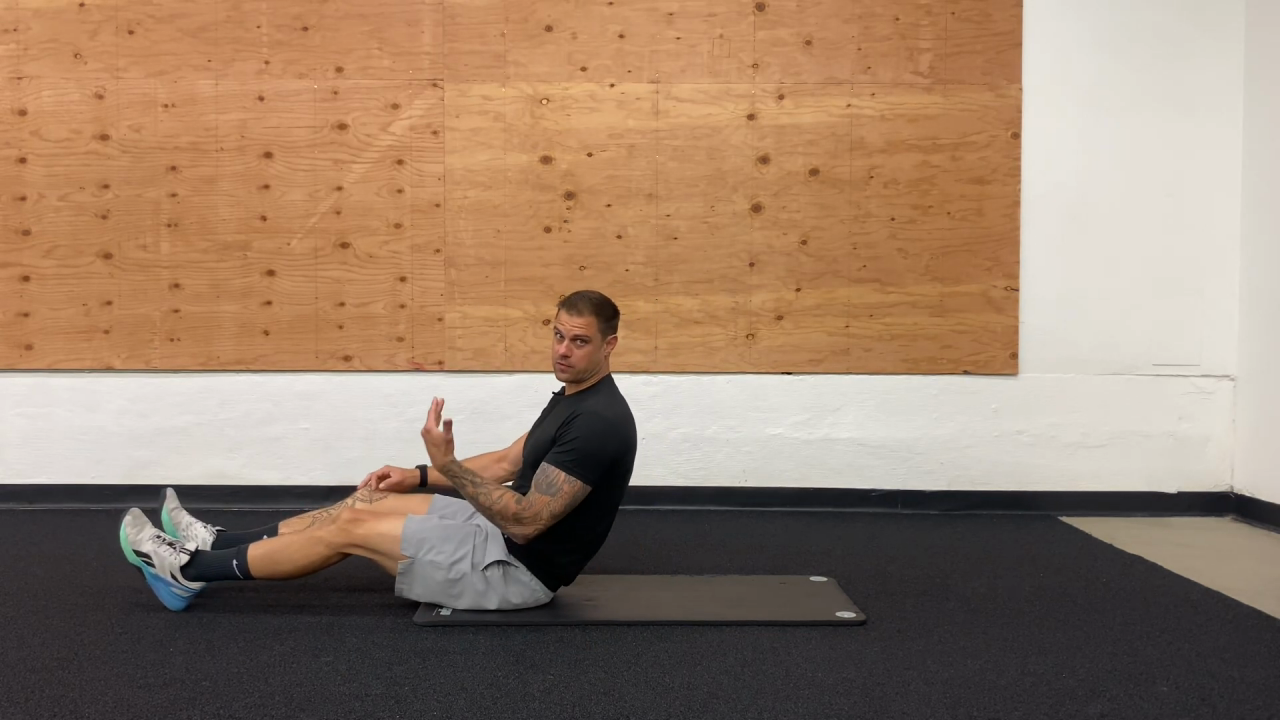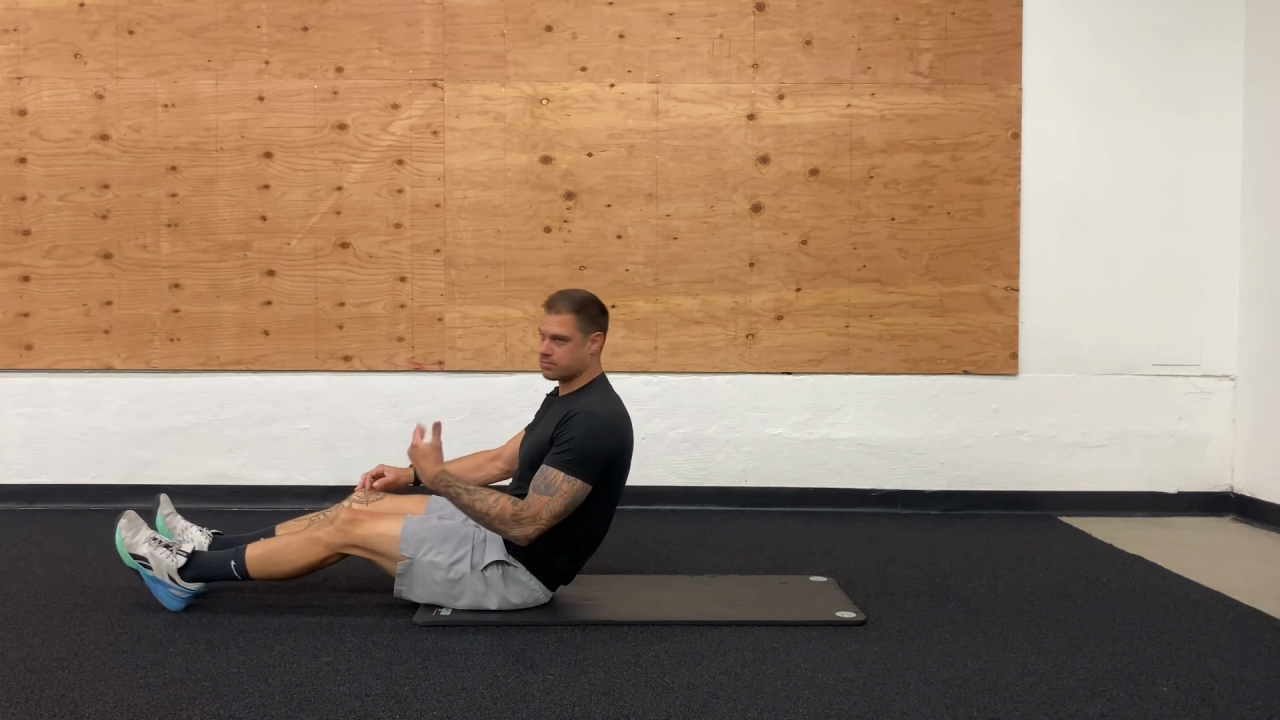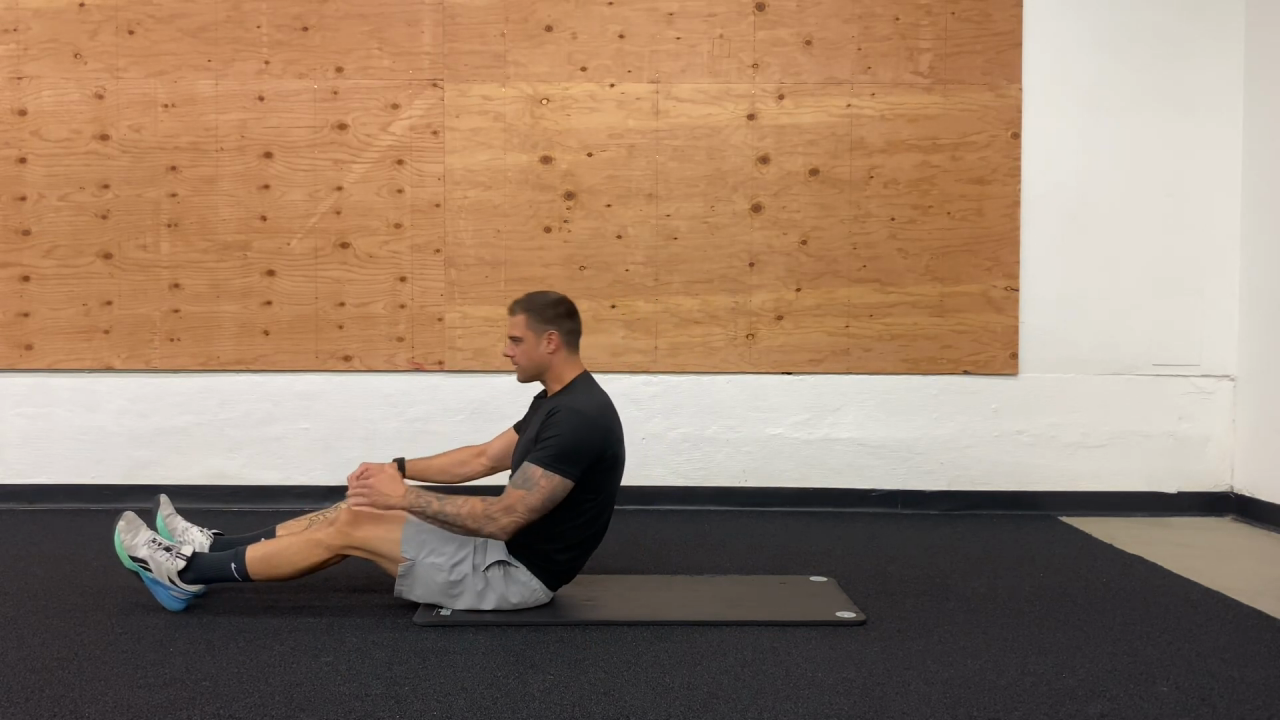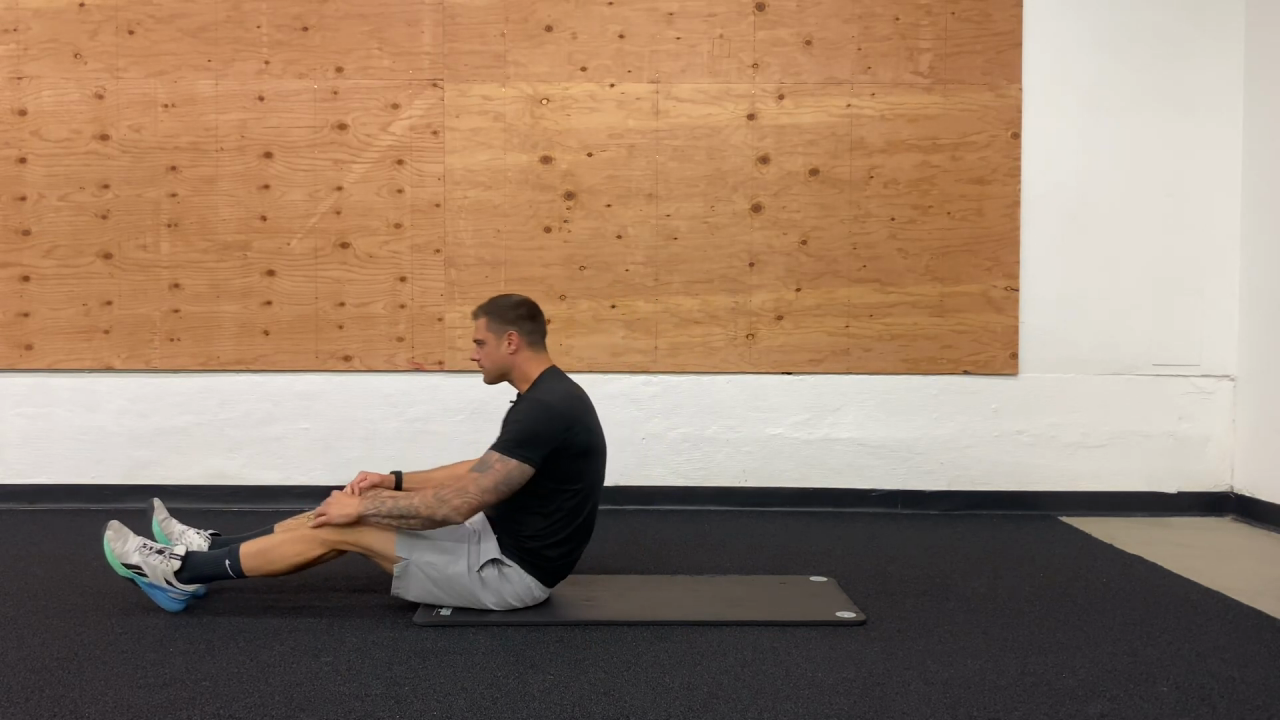
dt=0.2s
person 1, frame 1
left shoulder: (597, 422)
right shoulder: (573, 398)
left elbow: (524, 522)
right elbow: (509, 462)
left wrist: (448, 464)
right wrist: (418, 477)
left hip: (515, 569)
right hip: (504, 536)
left knee: (351, 528)
right knee: (367, 501)
left ankle: (189, 569)
right ankle: (213, 544)
person 1, frame 2
left shoulder: (593, 421)
right shoulder: (567, 398)
left elbow: (525, 523)
right elbow: (503, 461)
left wrist: (439, 477)
right wrist: (412, 476)
left hip: (516, 569)
right hip: (506, 540)
left knee: (350, 528)
right knee: (364, 504)
left ankle: (187, 572)
right ankle: (211, 547)
person 1, frame 3
left shoulder: (579, 417)
right shoulder: (559, 399)
left elbow: (503, 520)
right elbow: (487, 457)
left wrist: (404, 497)
right wrist: (397, 470)
left hip: (517, 570)
right hip: (510, 545)
left knee: (349, 530)
right knee: (357, 509)
left ankle: (187, 573)
right ankle: (211, 549)
person 1, frame 4
left shoulder: (545, 409)
right shoulder: (547, 398)
left elbow: (457, 505)
right elbow: (482, 477)
left wrist: (364, 507)
right wrist: (393, 481)
left hip: (511, 570)
right hip: (505, 541)
left knee: (341, 528)
right knee: (344, 512)
left ankle: (183, 572)
right ankle: (207, 550)
